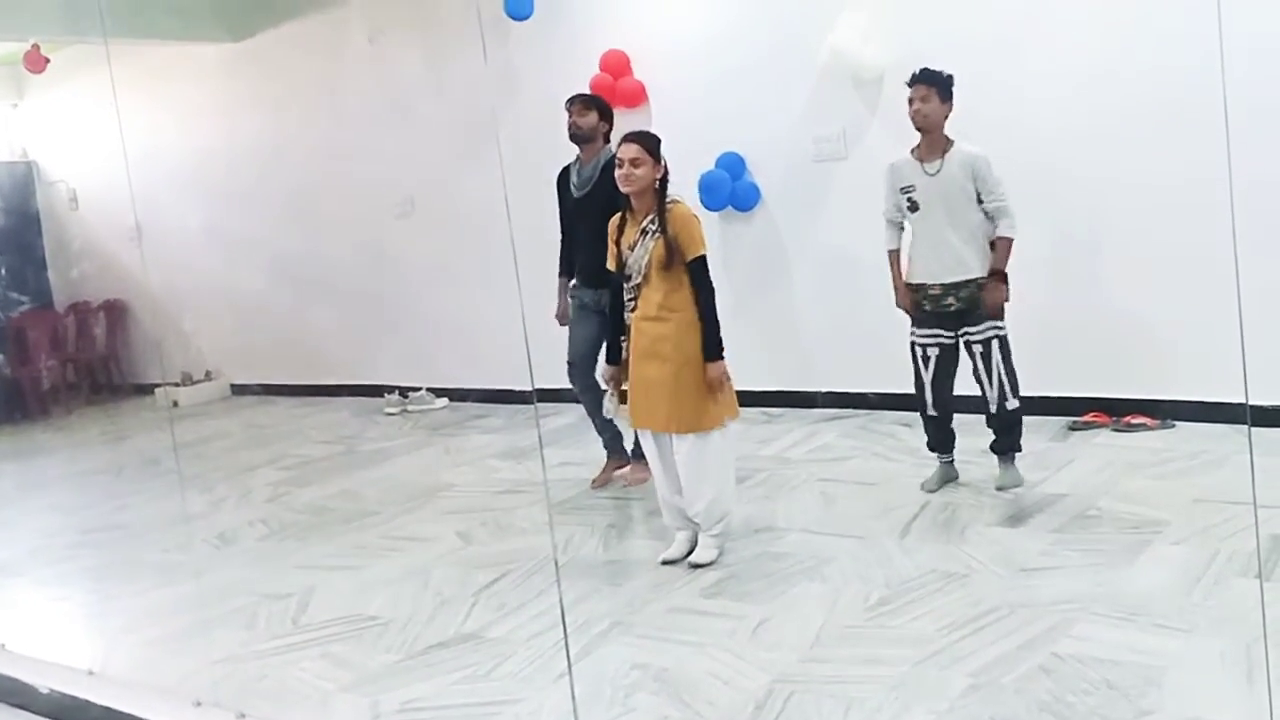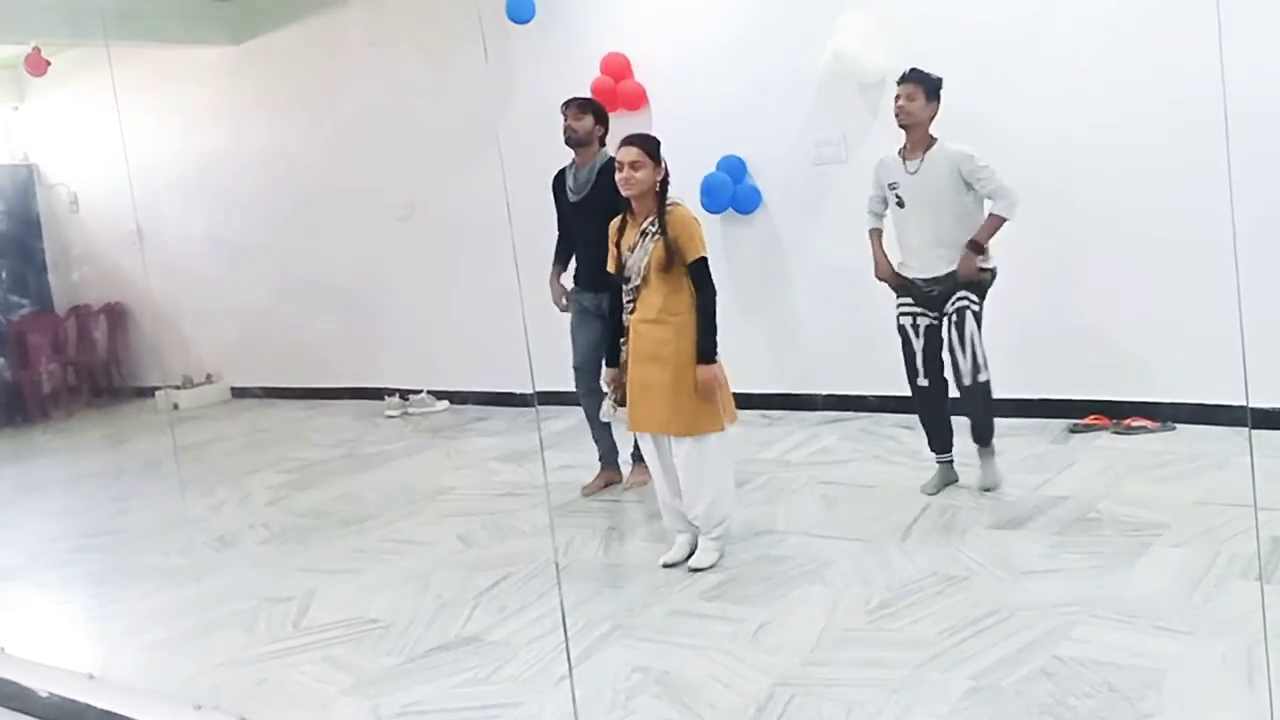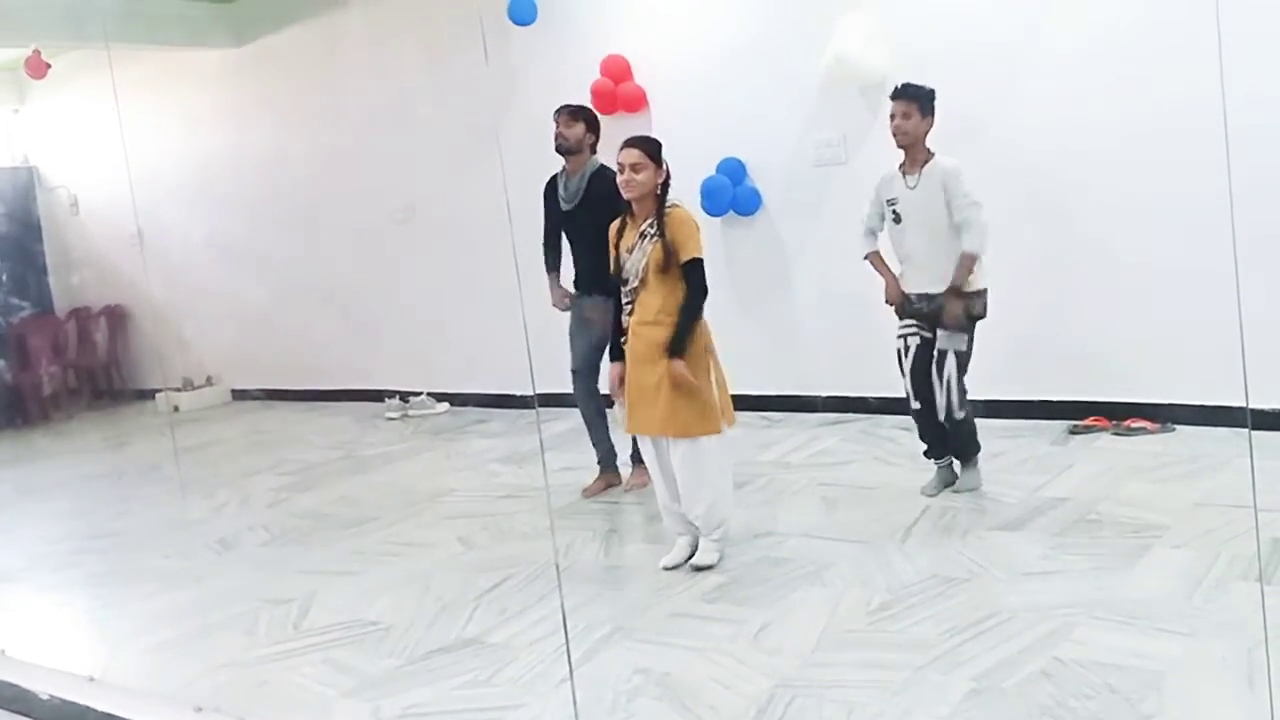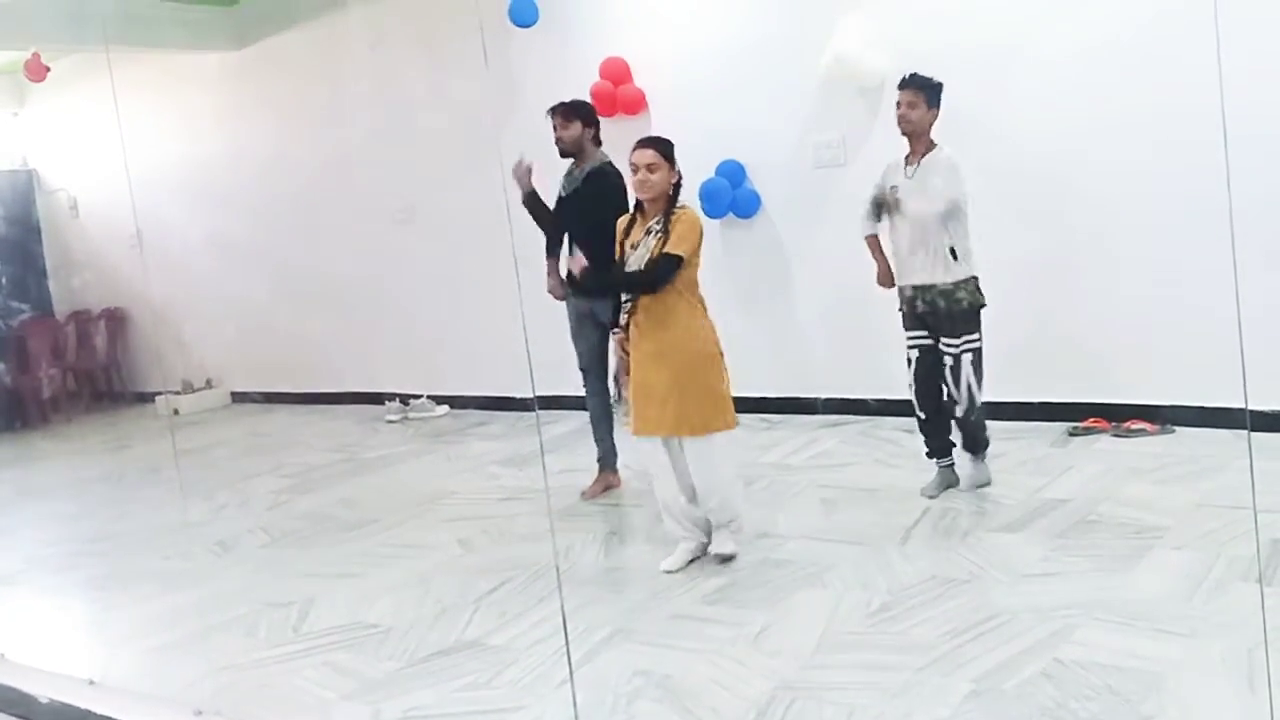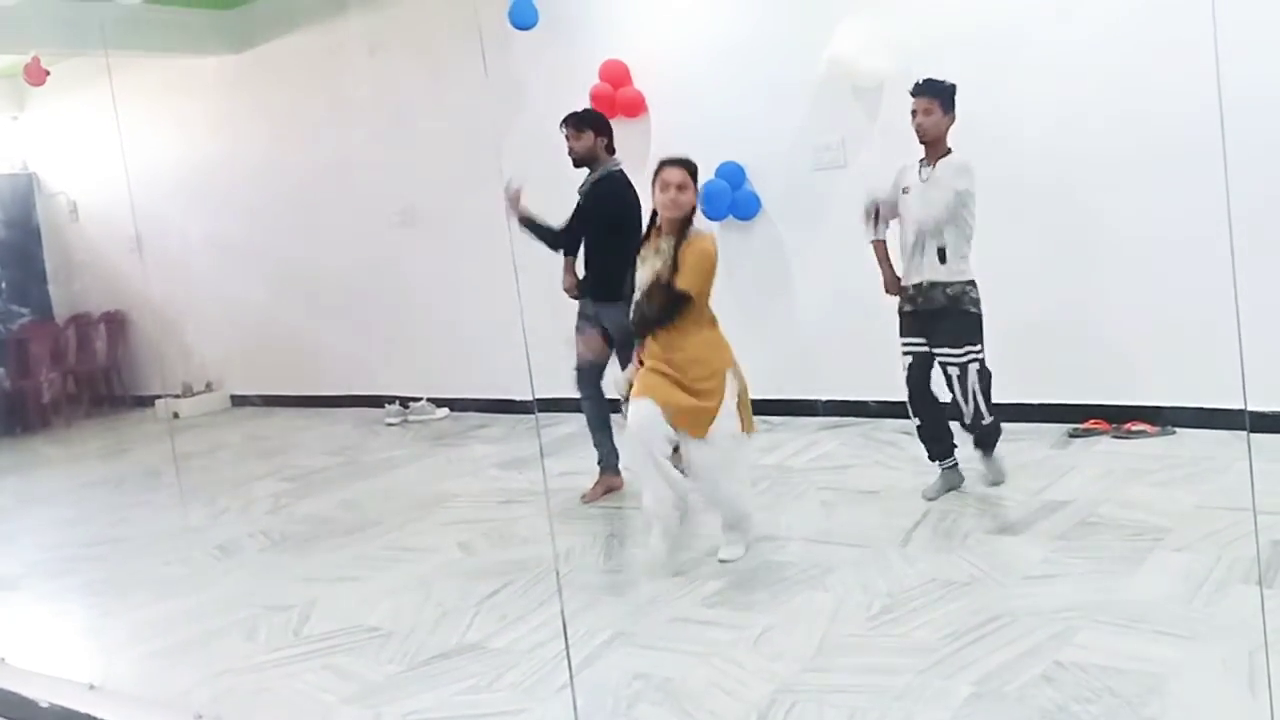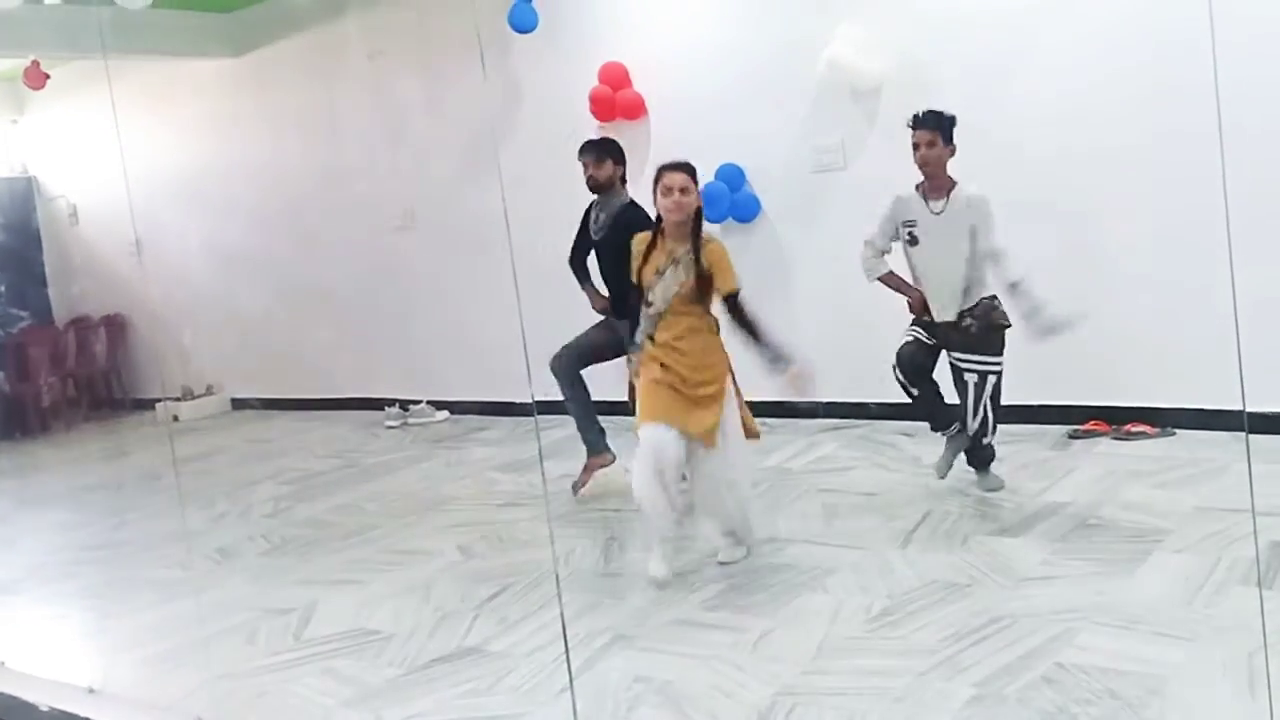
dt=0.2s
person 1, frame 1
left shoulder: (678, 216)
right shoulder: (618, 225)
left elbow: (704, 288)
right elbow: (617, 295)
left wrist: (714, 353)
right wrist: (613, 357)
left hip: (684, 343)
right hip: (643, 347)
left knee: (697, 440)
right knee: (658, 443)
left ankle: (711, 531)
right ankle: (683, 528)
person 1, frame 2
left shoulder: (678, 219)
right shoulder: (619, 228)
left elbow: (705, 290)
right elbow: (619, 297)
left wrist: (705, 356)
right wrist: (613, 359)
left hip: (682, 346)
right hip: (642, 350)
left knee: (696, 443)
right knee: (657, 446)
left ankle: (710, 535)
right ankle: (683, 531)
person 1, frame 3
left shoulder: (677, 220)
right shoulder: (618, 230)
left elbow: (697, 289)
right elbow: (622, 297)
left wrist: (676, 351)
right wrist: (617, 359)
left hip: (681, 349)
right hip: (640, 350)
left knee: (693, 445)
right knee: (656, 446)
left ankle: (710, 537)
right ankle: (685, 534)
person 1, frame 4
left shoulder: (686, 221)
right shoulder: (627, 226)
left elbow: (654, 279)
left wrist: (590, 273)
right wrist: (622, 335)
left hip: (689, 349)
right hip: (647, 350)
left knee: (701, 443)
right knee: (665, 448)
left ankle: (724, 526)
right ankle: (689, 535)
person 1, frame 5
left shoulder: (700, 246)
right shoulder: (648, 240)
left elbow: (669, 307)
right wrist: (639, 351)
left hip: (703, 362)
right hip: (657, 361)
left knee: (712, 459)
right knee: (640, 435)
left ankle: (736, 528)
right ankle: (666, 510)
person 1, frame 6
left shoulder: (709, 251)
right shoulder: (642, 245)
left elbow: (738, 313)
left wrist: (776, 359)
right wrist: (639, 355)
left hip: (706, 370)
right hip: (659, 368)
left knee: (718, 464)
right knee: (655, 454)
left ankle: (736, 534)
right ankle: (663, 541)
person 2, frame 1
left shoulder: (973, 162)
right shoulder: (898, 170)
left elbow: (1002, 220)
right elbow: (893, 227)
left wrist: (999, 276)
right wrist: (897, 279)
left hip: (976, 289)
right hip: (926, 293)
left knee: (997, 381)
right knee: (931, 386)
left ankle: (1007, 459)
right ankle: (944, 460)
person 2, frame 2
left shoulder: (956, 157)
right shoulder: (885, 167)
left elbow: (1004, 198)
right elbow: (874, 213)
left wrist: (976, 248)
right wrist: (878, 254)
left hip: (963, 275)
right hip: (913, 282)
left knee: (966, 358)
right knee: (922, 372)
left ankle: (986, 450)
right ankle: (945, 463)
person 2, frame 3
left shoulder: (947, 173)
right shoulder: (888, 183)
left elbow: (975, 232)
right elbow: (870, 234)
left wrist: (956, 292)
right wrist: (889, 278)
left hip: (958, 295)
right hip: (914, 298)
left knee: (947, 385)
right knee: (915, 384)
left ankle: (969, 461)
right ankle: (943, 465)
person 2, frame 4
left shoulder: (942, 163)
right shoulder: (895, 170)
left elbow: (932, 210)
right elbow: (869, 218)
left wrist: (893, 204)
right wrist: (880, 263)
left hip: (953, 288)
right hip: (913, 292)
left knee: (962, 379)
right knee: (923, 382)
left ankle: (978, 456)
right ankle: (943, 465)
person 2, frame 5
left shoulder: (958, 170)
right shoulder: (907, 174)
left elbow: (925, 215)
right elbow: (882, 222)
left wrist: (886, 208)
right wrist: (888, 269)
left hip: (953, 294)
right hip: (913, 296)
left knee: (968, 384)
right knee: (918, 388)
left ankle: (989, 450)
right ankle: (947, 468)
person 2, frame 6
left shoulder: (973, 204)
right shoulder: (901, 205)
left elbow: (997, 260)
right elbow: (871, 256)
left wrist: (1031, 310)
right wrist: (911, 291)
left hip: (978, 315)
right hip: (929, 315)
left knee: (979, 400)
right knee: (908, 365)
left ankle: (981, 464)
right ankle: (951, 430)
person 3, frame 1
left shoulder: (619, 171)
right shoulder: (566, 177)
right wrist: (562, 289)
right hip: (585, 291)
right knee: (579, 370)
left ankle: (642, 456)
right ankle: (616, 451)
person 3, frame 2
left shoulder: (615, 174)
right shoulder: (561, 181)
right wrist: (555, 275)
right hip: (586, 295)
right knee: (584, 378)
left ankle: (642, 459)
right ankle: (609, 465)
person 3, frame 3
left shoulder: (605, 183)
right shoulder: (554, 187)
left wrist: (606, 301)
right wrist: (554, 281)
left hip: (618, 297)
right hip: (584, 298)
right knee: (583, 383)
left ankle: (642, 461)
right ankle: (608, 467)
person 3, frame 4
left shoulder: (604, 179)
right shoulder: (575, 178)
left elbow: (551, 223)
right elbow: (556, 227)
left wrist: (527, 192)
right wrist: (552, 271)
left hip: (614, 296)
right hip: (581, 298)
right knee: (593, 381)
right ankle: (607, 468)
person 3, frame 5
left shoulder: (612, 189)
right shoulder: (596, 186)
left elbow: (564, 239)
right elbow: (572, 239)
left wrist: (521, 215)
right wrist: (570, 271)
left hip: (623, 302)
right hip: (594, 302)
right knee: (588, 383)
right ankle: (609, 471)
person 3, frame 6
left shoulder: (633, 218)
right shoulder: (594, 213)
right elbow: (576, 259)
right wrist: (593, 295)
right hip: (619, 318)
right knee: (563, 363)
right ankle: (597, 450)
